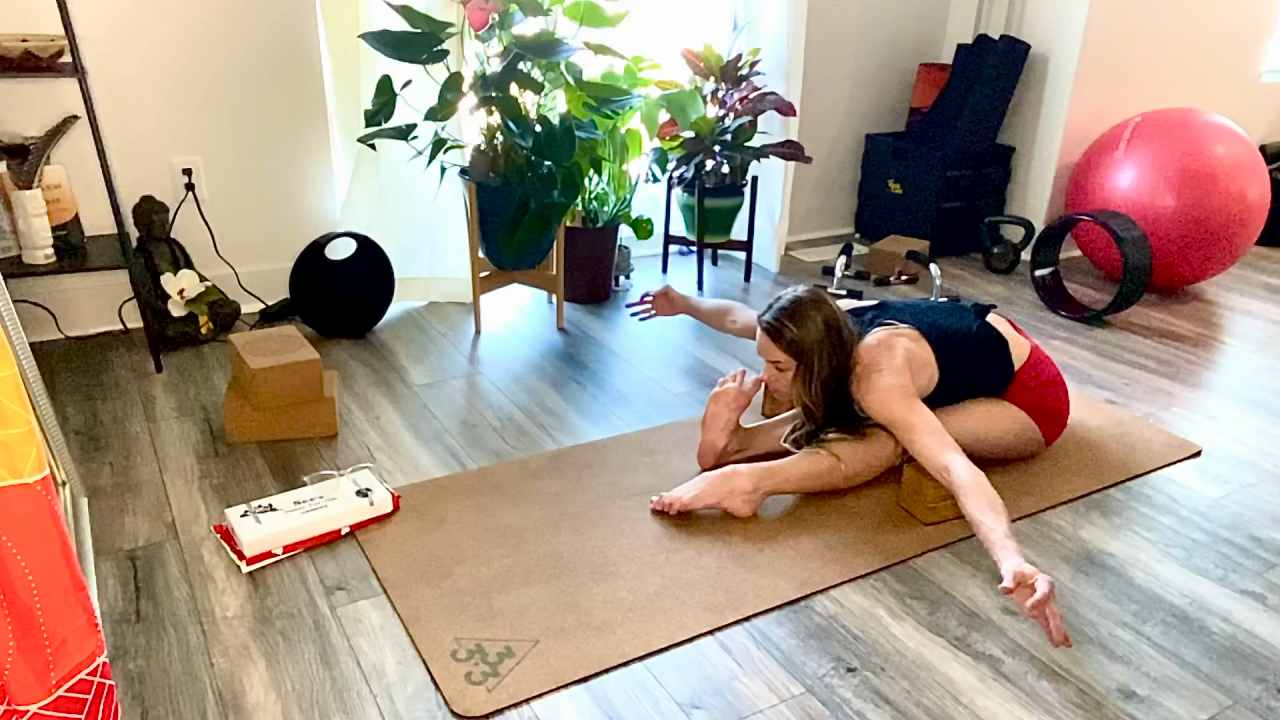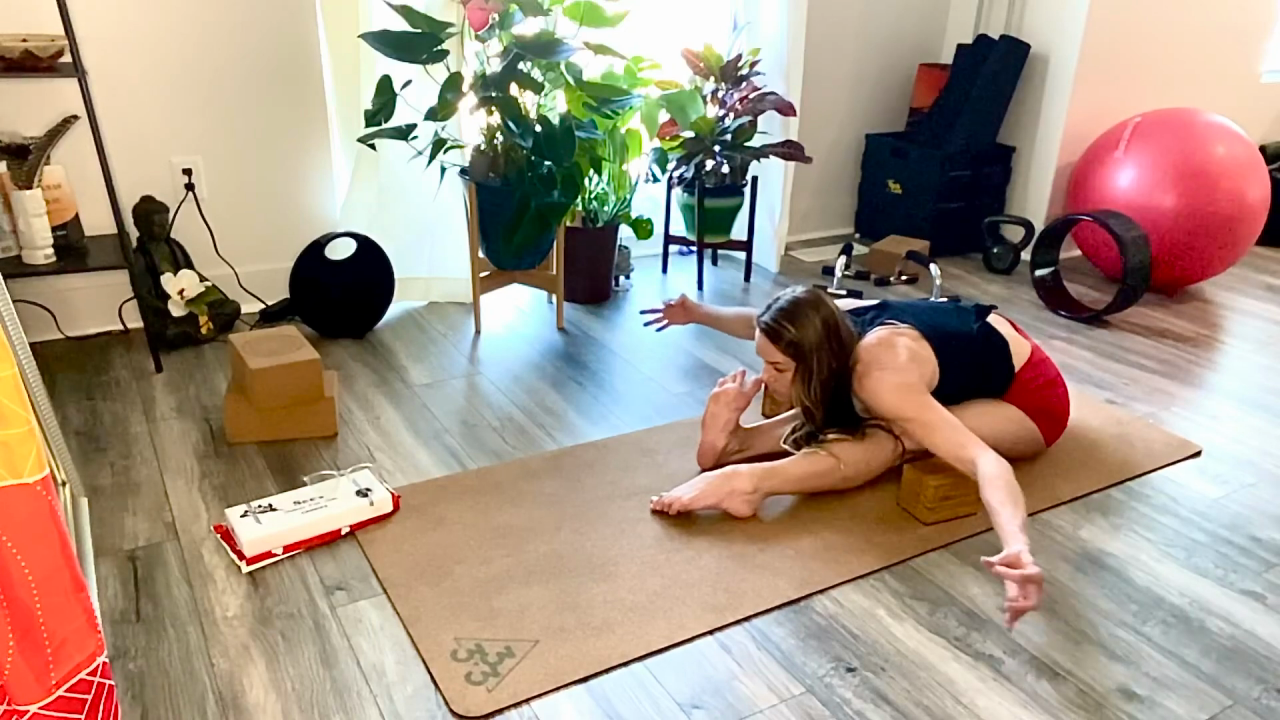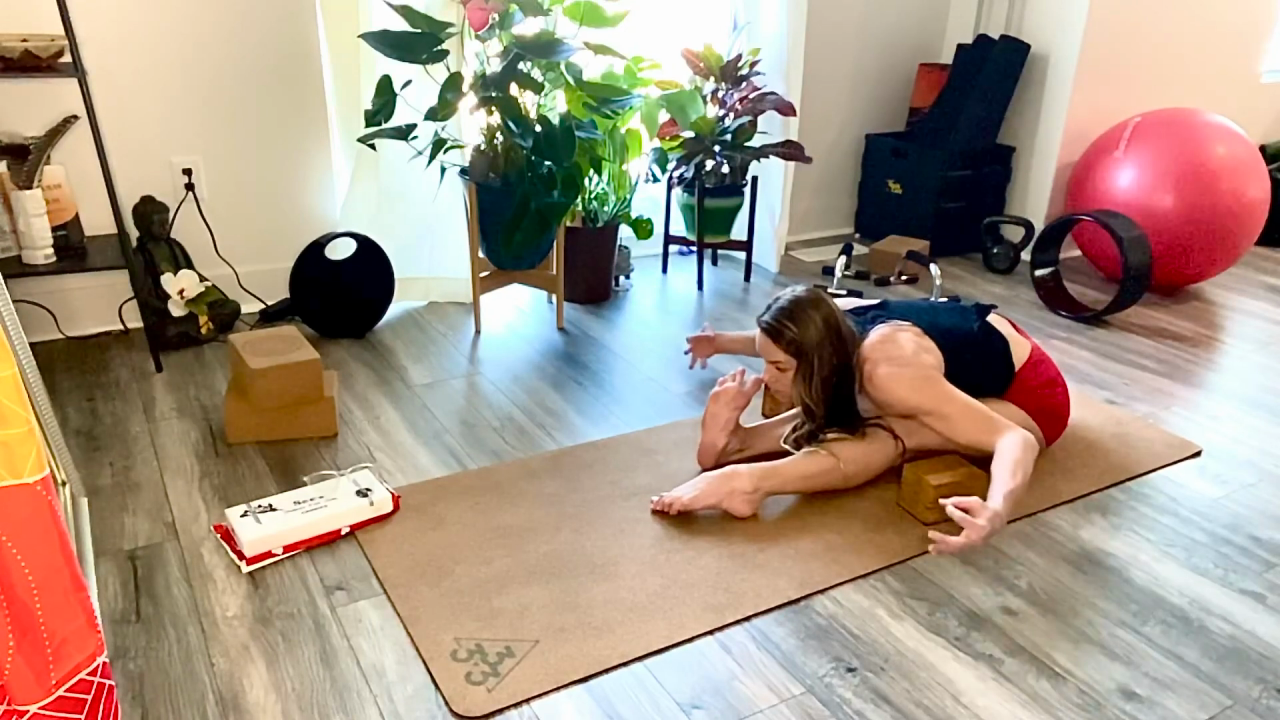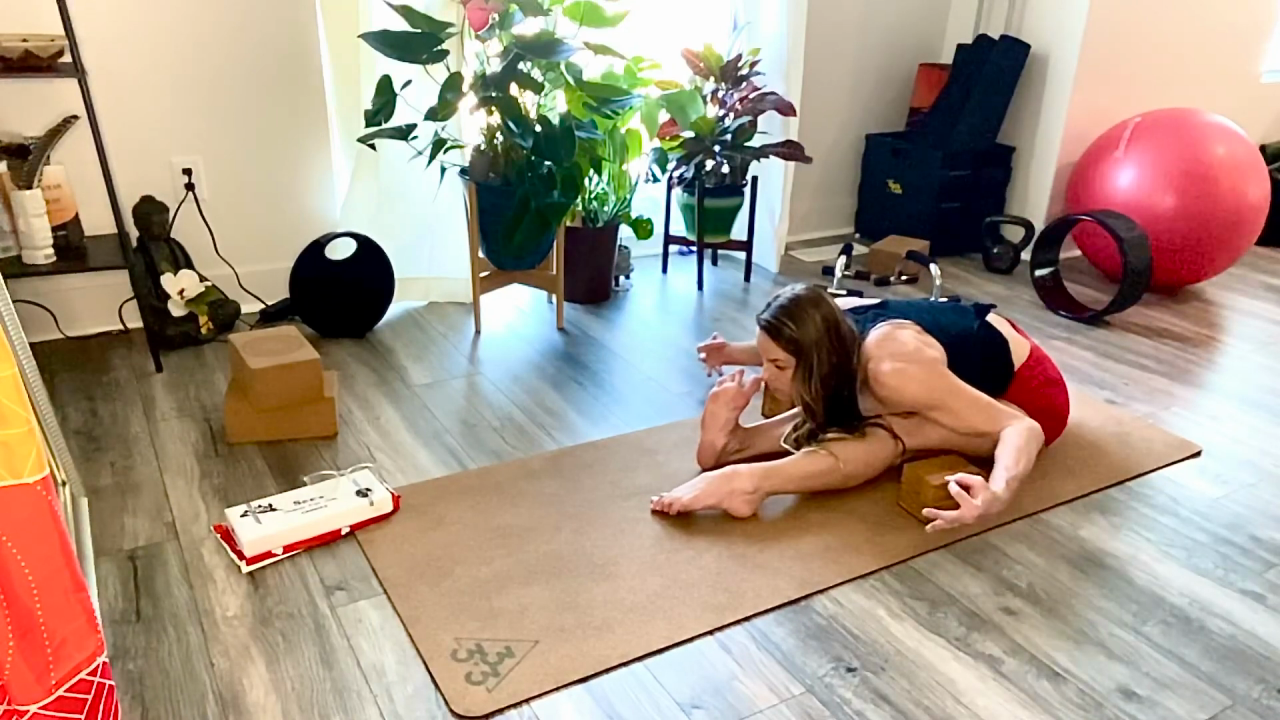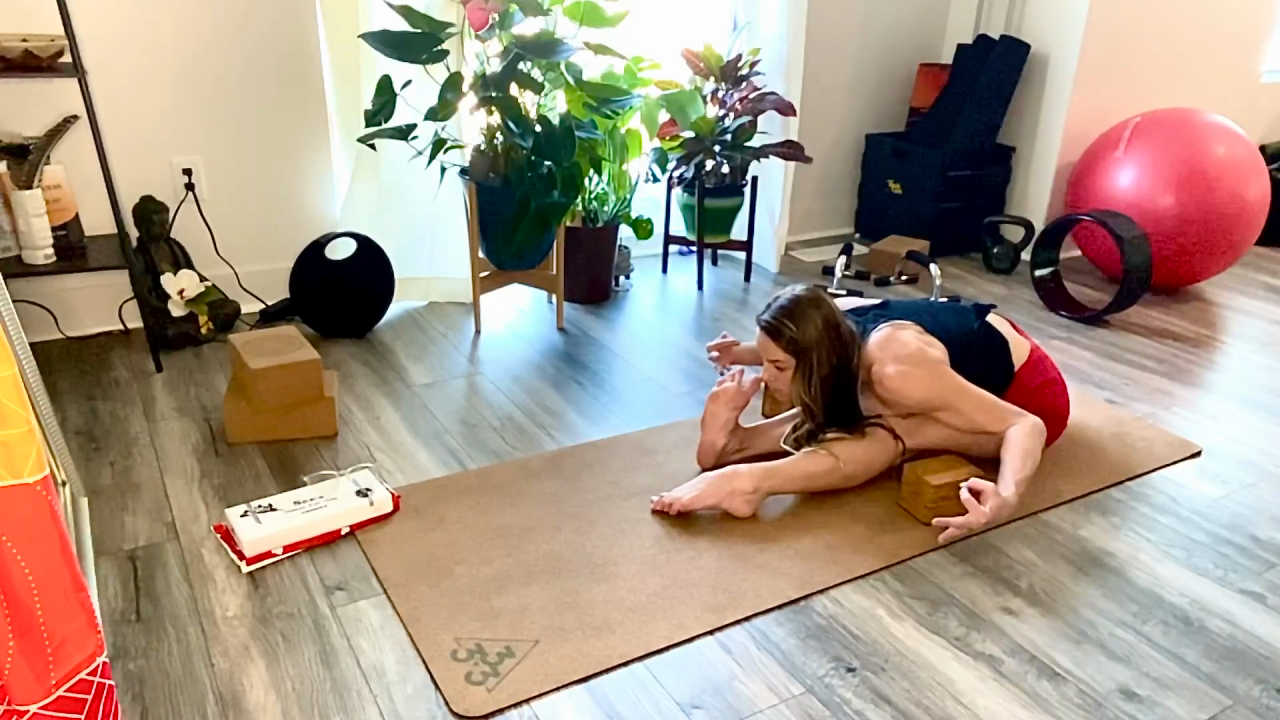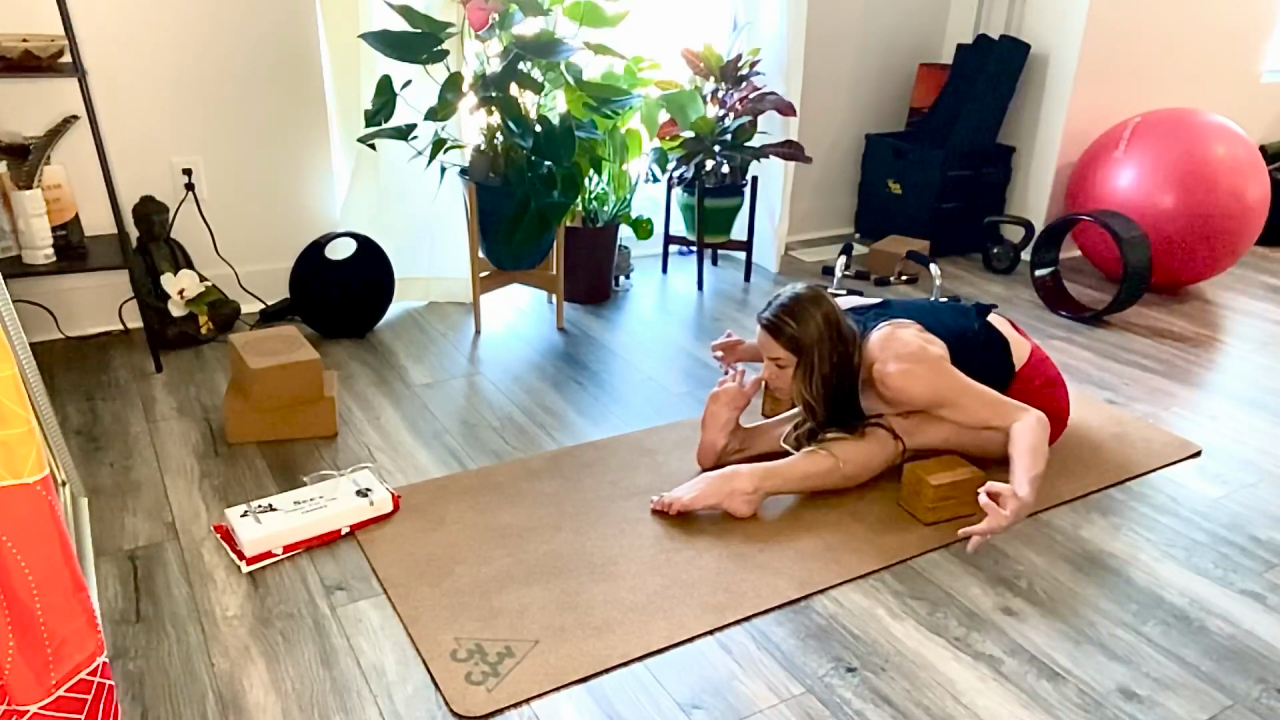
dt=0.7s
person 1, frame 1
left shoulder: (875, 378)
right shoulder: (829, 328)
left elbow: (958, 469)
right elbow: (738, 315)
left wrist: (1012, 561)
right wrist: (683, 303)
left hip: (1030, 395)
left knee: (892, 440)
person 1, frame 2
left shoulder: (878, 376)
right shoulder: (831, 326)
left elbow: (985, 461)
right elbow: (760, 325)
left wrist: (1017, 547)
right wrist: (698, 314)
left hip: (1029, 397)
left knee: (895, 439)
person 1, frame 3
left shoulder: (886, 373)
right shoulder: (834, 323)
left elbow: (1016, 441)
right elbow: (785, 342)
left wrist: (994, 512)
right wrist: (723, 343)
left hip: (1031, 396)
left knee: (895, 435)
person 1, frame 4
left shoulder: (891, 371)
right shoulder: (834, 324)
left elbow: (1022, 429)
left wrist: (996, 495)
right wrist: (735, 354)
left hip: (1029, 396)
left knee: (896, 433)
person 1, frame 5
left shoulder: (893, 371)
right shoulder: (834, 323)
left elbow: (1025, 425)
left wrist: (1005, 497)
right wrist: (744, 355)
left hip: (1030, 394)
left knee: (892, 432)
person 1, frame 6
left shoulder: (895, 369)
right shoulder: (835, 325)
left elbow: (1028, 419)
left wrist: (1021, 494)
right wrist: (751, 351)
left hip: (1029, 393)
right hip: (979, 351)
left knee: (894, 433)
